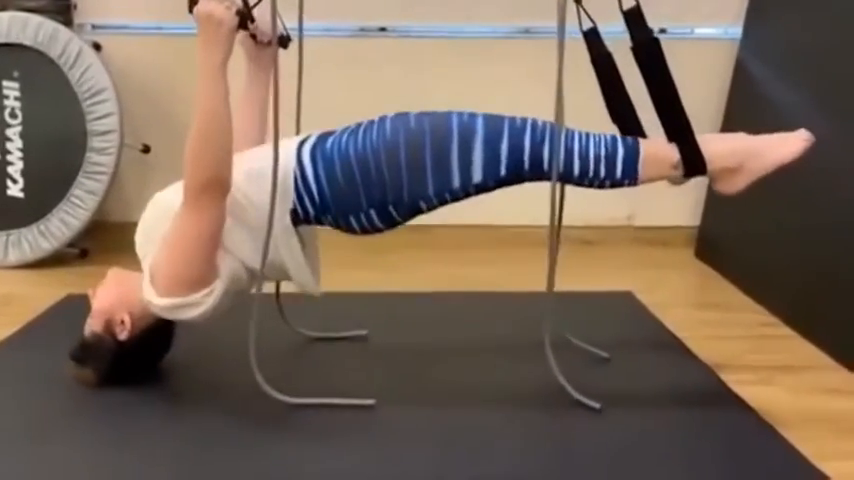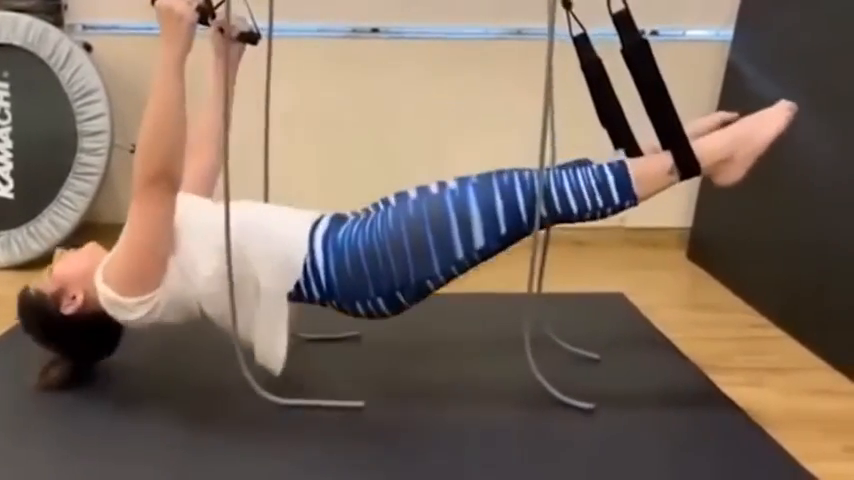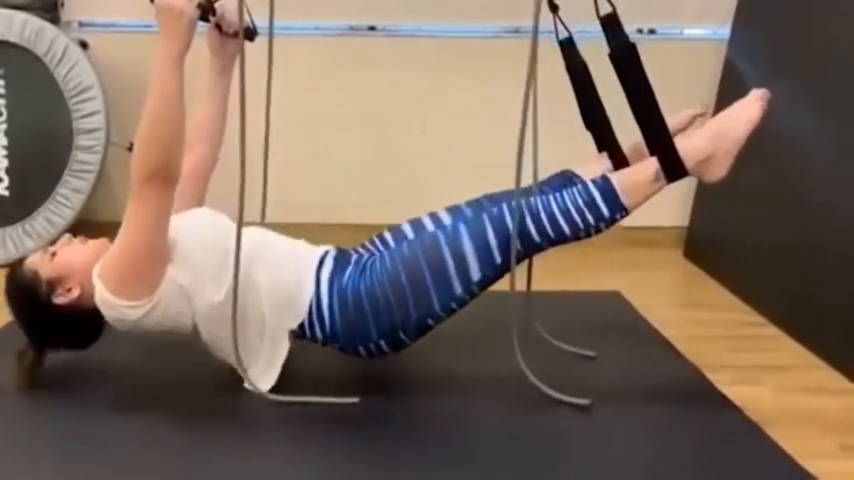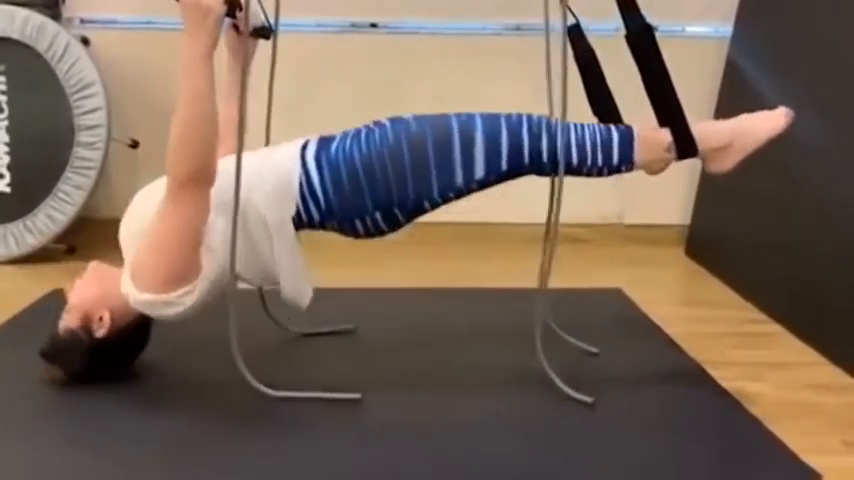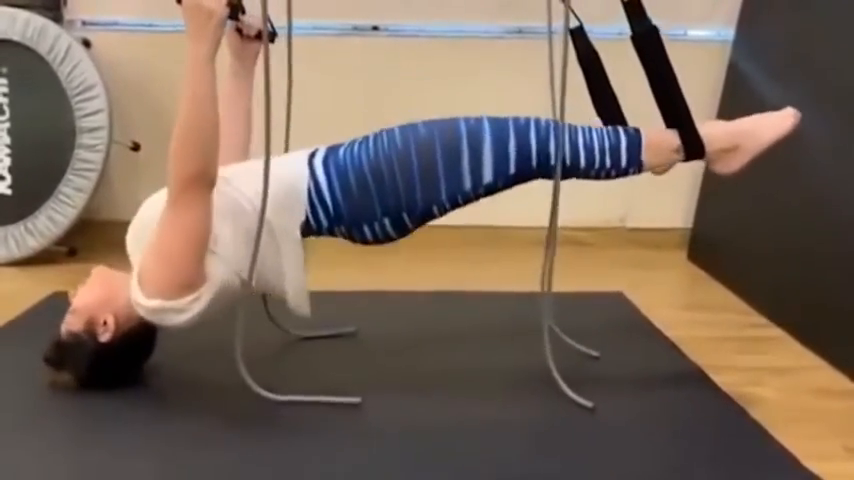
dt=0.5s
person 1, frame 1
left shoulder: (161, 268)
right shoulder: (171, 288)
left elbow: (241, 165)
right elbow: (213, 184)
left wrist: (260, 67)
left knee: (528, 148)
right knee: (530, 146)
left ankle: (696, 153)
right ankle: (709, 156)
person 1, frame 2
left shoulder: (140, 262)
right shoulder: (127, 285)
left elbow: (199, 163)
right elbow: (155, 173)
left wrist: (226, 67)
left hip: (344, 249)
right hip: (345, 270)
left knee: (522, 190)
right knee: (530, 196)
left ankle: (671, 150)
right ankle: (708, 154)
person 1, frame 3
left shoulder: (150, 252)
right shoulder: (124, 290)
left elbow: (194, 160)
right elbow: (155, 173)
left wrist: (222, 66)
left hip: (343, 277)
right hip: (350, 304)
left knee: (519, 211)
right knee: (519, 222)
left ankle: (641, 153)
right ankle: (687, 156)
person 1, frame 4
left shoulder: (142, 249)
right shoulder: (154, 284)
left elbow: (223, 163)
right elbow: (194, 178)
left hip: (330, 179)
right hip: (342, 179)
left knee: (516, 142)
right knee: (521, 142)
left ankle: (663, 142)
right ankle: (699, 142)
person 1, frame 5
left shoulder: (152, 273)
right shoulder: (162, 290)
left elbow: (228, 172)
right elbow: (196, 181)
left wrist: (242, 63)
left hip: (338, 185)
right hip: (347, 188)
left knee: (524, 149)
right knee: (529, 144)
left ankle: (676, 142)
right ankle: (707, 141)
